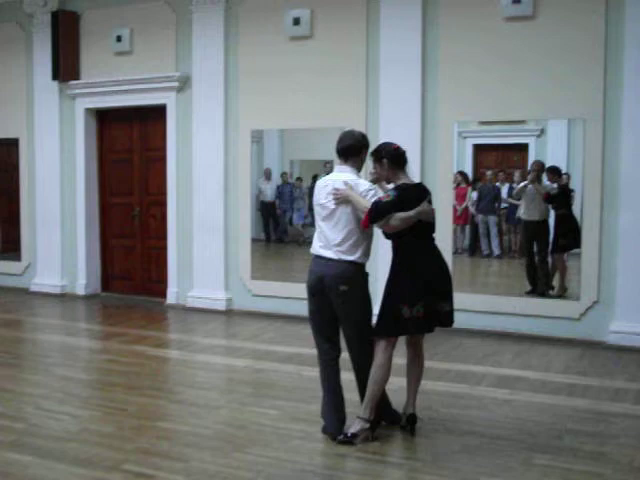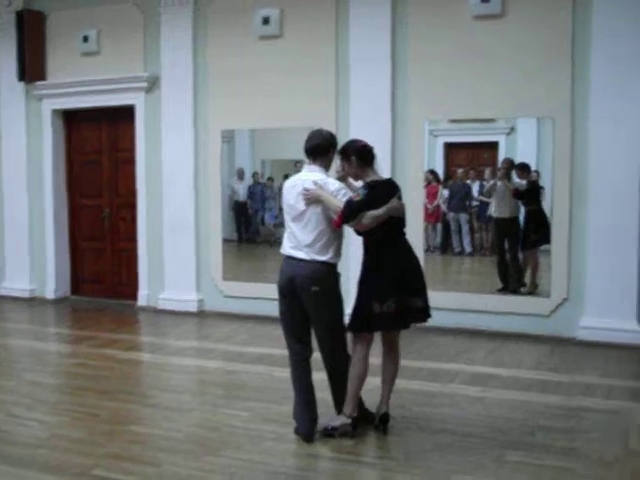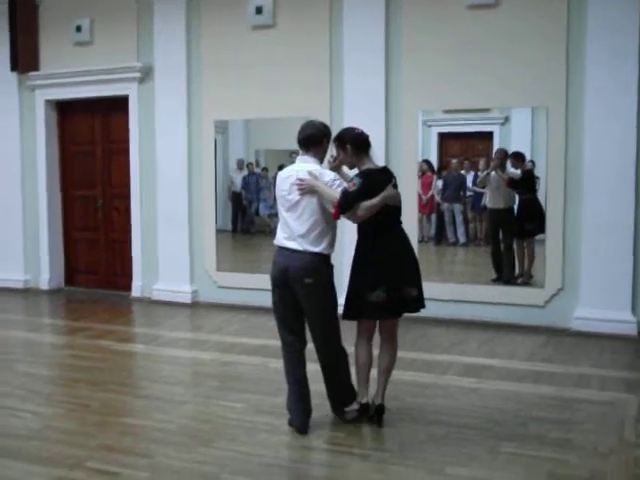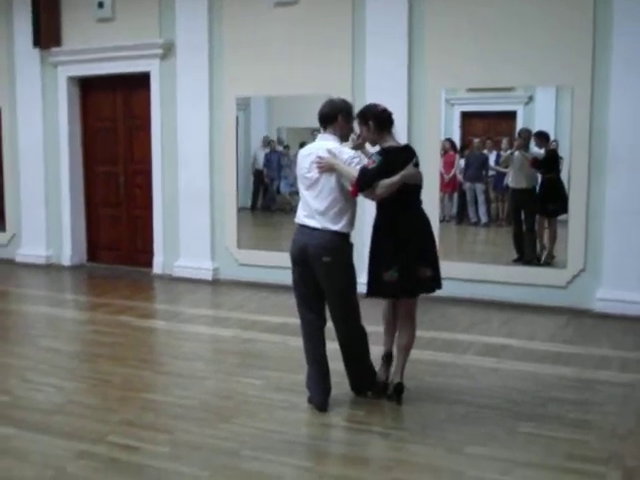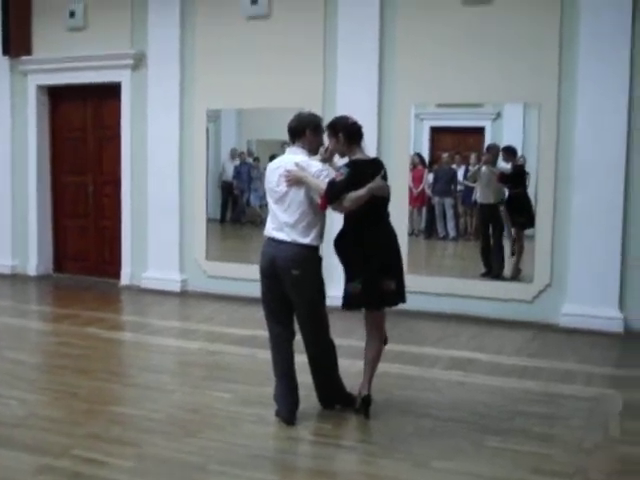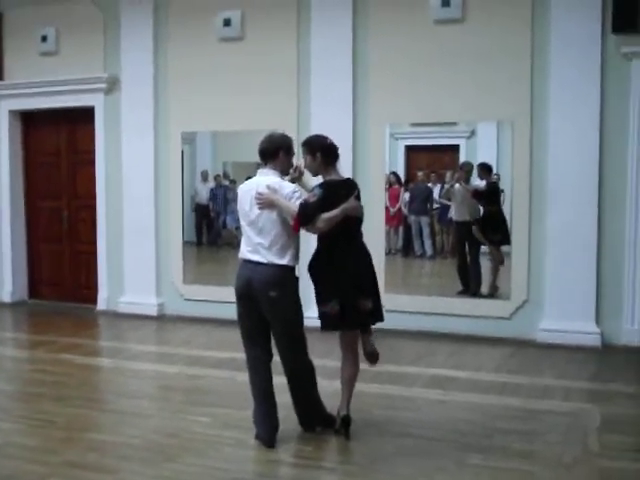
dt=0.5s
person 1, frame 1
left shoulder: (321, 185)
right shoulder: (362, 187)
right elbow: (390, 223)
right wrist: (420, 212)
left hip: (318, 268)
right hip: (346, 273)
left knee: (327, 349)
right knee: (361, 347)
left ankle: (332, 421)
right ankle: (377, 411)
person 1, frame 2
left shoulder: (289, 185)
right shoulder: (332, 187)
right elbow: (361, 222)
right wrist: (390, 209)
left hip: (289, 269)
right hip: (318, 273)
left knee: (298, 350)
right knee: (333, 348)
left ankle: (304, 422)
person 1, frame 3
left shoulder: (283, 176)
right shoulder: (326, 178)
right elbow: (356, 213)
right wrist: (384, 197)
left hip: (281, 260)
right hip: (311, 264)
left knee: (291, 341)
right knee: (327, 340)
left ankle: (298, 414)
right ankle: (344, 404)
person 1, frame 4
left shoulder: (304, 154)
right shoulder: (346, 156)
right elbow: (375, 191)
right wrist: (404, 175)
left hip: (301, 238)
right hip: (330, 243)
left knee: (311, 319)
right knee: (346, 318)
left ankle: (318, 392)
right ankle: (364, 381)
person 1, frame 5
left shoulder: (273, 167)
right shoulder: (314, 169)
right elbow: (343, 204)
right wrist: (372, 188)
left hip: (271, 251)
right hip: (299, 256)
left knee: (279, 332)
right knee: (315, 331)
left ankle: (286, 405)
right ankle: (332, 395)
person 1, frame 6
left shoulder: (244, 189)
right shoulder: (285, 189)
right elbow: (316, 224)
right wrist: (346, 208)
left hip: (245, 273)
right hip: (275, 277)
left knee: (256, 354)
right knee: (293, 352)
left ankle: (265, 428)
right ankle: (312, 416)
person 2, frame 1
left shoulder: (399, 194)
right shoulder: (421, 190)
left elbow: (373, 214)
left wrist: (351, 195)
left hip: (409, 273)
right hip: (430, 271)
left knee: (385, 343)
right knee: (415, 343)
left ankle: (365, 418)
right ankle: (409, 411)
person 2, frame 2
left shoulder: (369, 191)
right shoulder: (390, 186)
left elbow: (346, 213)
left wrist: (322, 195)
left hip: (381, 270)
right hip: (401, 268)
left knee: (362, 341)
right knee: (391, 342)
left ankle: (349, 415)
right ankle: (383, 409)
person 2, frame 3
left shoulder: (364, 178)
right shoulder: (385, 174)
left elbow: (344, 204)
left wrist: (317, 186)
right wrist: (339, 176)
left hip: (374, 258)
right hip: (396, 256)
left knee: (365, 330)
right knee: (388, 332)
left ankle: (363, 397)
right ankle: (378, 400)
person 2, frame 4
left shoulder: (385, 157)
right shoulder: (407, 152)
left elbow: (362, 182)
left wrist: (336, 164)
left hip: (393, 236)
right hip: (414, 234)
left knee: (393, 301)
right knee: (406, 311)
left ankle: (388, 355)
right ankle: (397, 378)
person 2, frame 5
left shoulder: (353, 168)
right shoulder: (376, 165)
left elbow: (331, 195)
left wrist: (305, 177)
left hip: (361, 247)
right hip: (381, 245)
right knee: (373, 324)
right ankle: (365, 391)
person 2, frame 6
left shoulder: (326, 189)
right shoulder: (349, 186)
left elbow: (303, 217)
left wrist: (276, 200)
left hip: (336, 269)
right hip: (355, 266)
right knee: (348, 345)
right ankle: (346, 403)
person 3, frame 1
left shoulder: (547, 187)
right shoulder: (524, 185)
right elbow: (515, 195)
left wrist: (535, 184)
right wrist: (528, 182)
left hip: (541, 224)
right hip: (527, 223)
left knee: (542, 257)
right knee: (529, 257)
left ankle: (543, 287)
right ankle: (534, 286)
person 3, frame 2
left shoulder: (517, 184)
right shoulder: (495, 184)
right elbow: (486, 193)
left wrist: (505, 181)
right wrist: (497, 180)
left hip: (512, 221)
right hip: (498, 221)
left knee: (513, 254)
right knee: (500, 254)
left ankle: (515, 285)
right ankle: (505, 283)
person 3, frame 3
right shoulder: (489, 175)
right elbow: (479, 183)
left wrist: (499, 171)
right wrist: (490, 170)
left hip: (507, 211)
right hip: (492, 212)
left knee: (508, 245)
right knee: (494, 245)
left ankle: (509, 276)
right ankle: (499, 273)
person 3, frame 4
right shoulder: (512, 155)
right elbow: (502, 163)
left wrist: (523, 152)
right wrist: (514, 150)
left hip: (529, 192)
right hip: (515, 191)
left knee: (529, 225)
right knee: (516, 225)
left ankle: (530, 256)
right ankle: (520, 254)
person 3, frame 5
right shoulder: (480, 170)
right elbow: (470, 178)
right wrist: (481, 164)
left hip: (497, 206)
right hip: (483, 207)
left knee: (497, 240)
right knee: (484, 240)
left ankle: (498, 270)
right ankle: (489, 268)
person 3, frame 6
right shoulder: (455, 188)
right wrist: (454, 182)
left hip: (473, 224)
right hip: (459, 224)
left knee: (474, 257)
right knee: (461, 257)
left ankle: (475, 287)
right ankle: (466, 286)
person 4, frame 1
left shoulder: (563, 189)
right shoulder: (560, 188)
left elbow: (548, 198)
left hip: (566, 225)
right hip: (561, 224)
left knee: (559, 256)
right knee: (555, 255)
left ankle: (562, 286)
person 4, frame 2
left shoulder: (533, 184)
right shoulder: (530, 184)
left elbow: (517, 194)
right elbow: (521, 196)
left hip: (536, 220)
right hip: (530, 219)
left knee: (532, 253)
right knee: (526, 252)
left ankle: (533, 283)
person 4, frame 3
left shoulder: (527, 173)
right shoulder: (524, 173)
left elbow: (512, 183)
right elbow: (516, 186)
left hip: (531, 210)
right hip: (524, 208)
left knee: (529, 243)
right knee: (519, 241)
left ankle: (528, 274)
right ankle: (522, 271)
person 4, frame 4
left shoulder: (551, 153)
right shoulder: (548, 153)
left elbow: (536, 164)
right elbow: (540, 167)
left hip: (553, 189)
right hip: (546, 188)
left knee: (551, 223)
right knee: (540, 220)
left ankle: (549, 254)
right ankle: (542, 247)
person 4, frame 5
left shoulder: (518, 168)
right shoulder: (515, 167)
left elbow: (503, 178)
right elbow: (507, 181)
left hip: (520, 203)
right hip: (514, 202)
left knee: (519, 237)
left ankle: (516, 267)
person 4, frame 6
left shoulder: (492, 186)
right shoulder: (490, 185)
left elbow: (478, 195)
right elbow: (482, 198)
left hip: (494, 221)
right hip: (489, 219)
